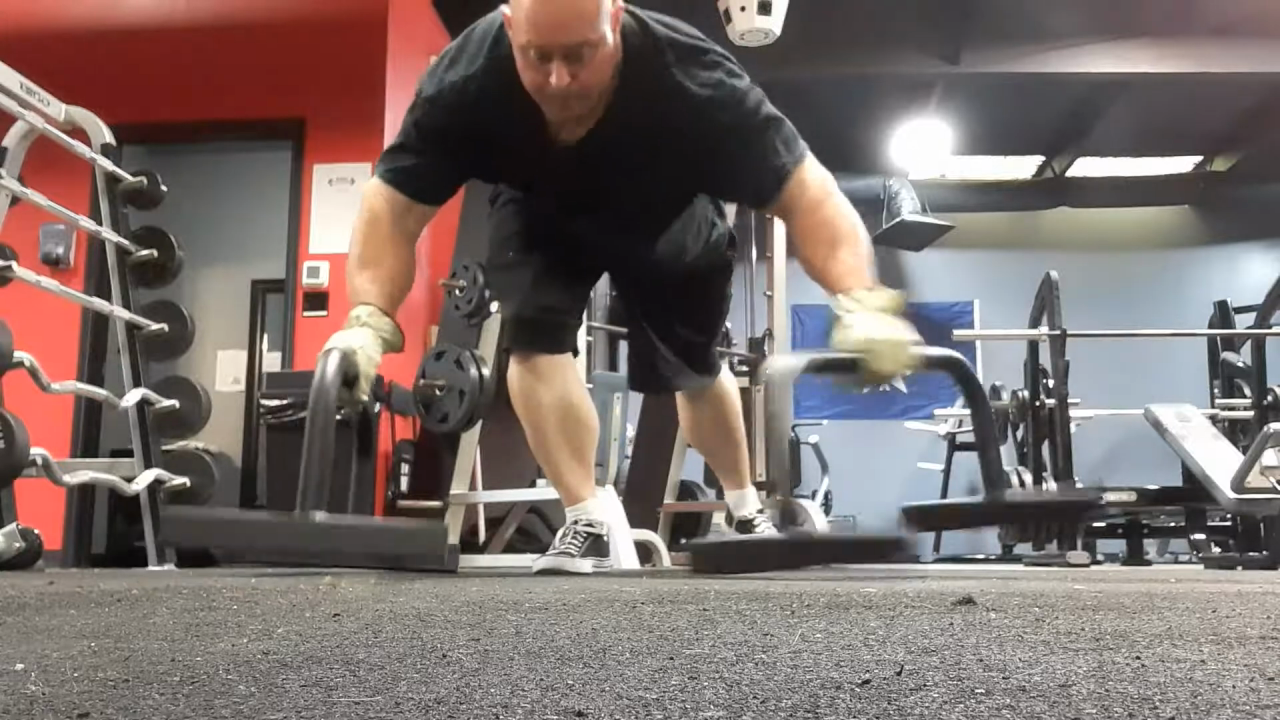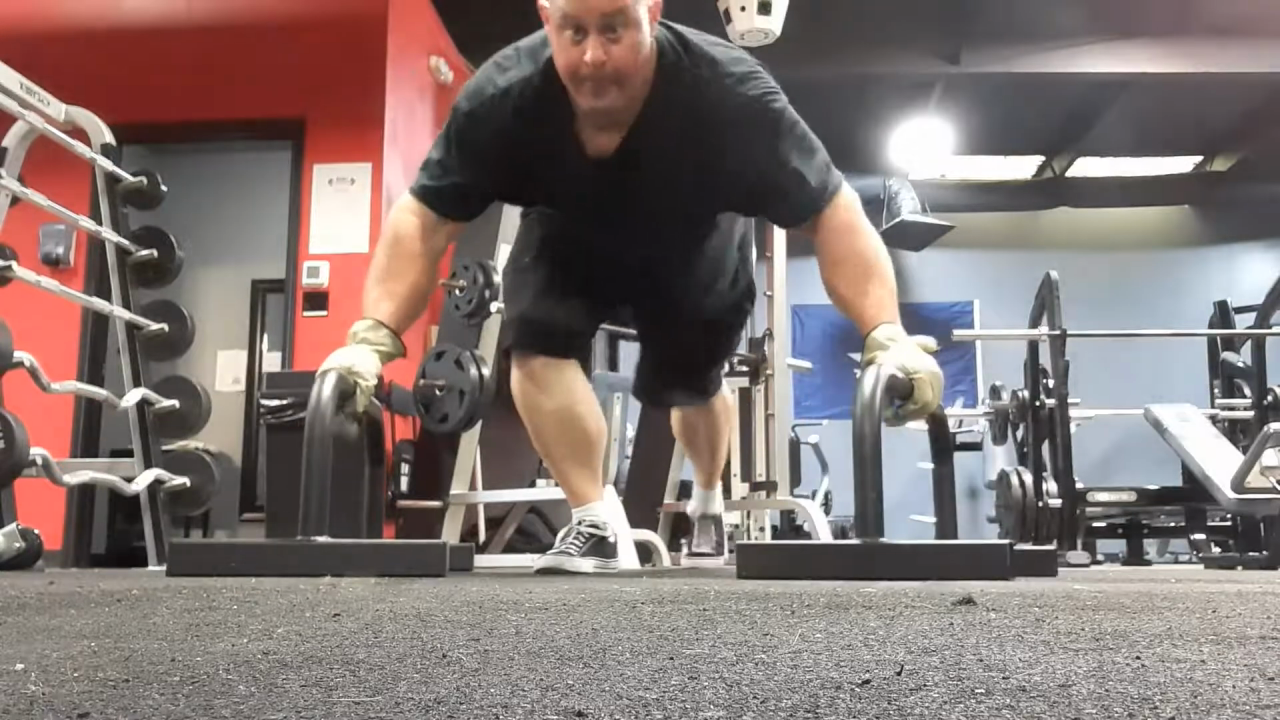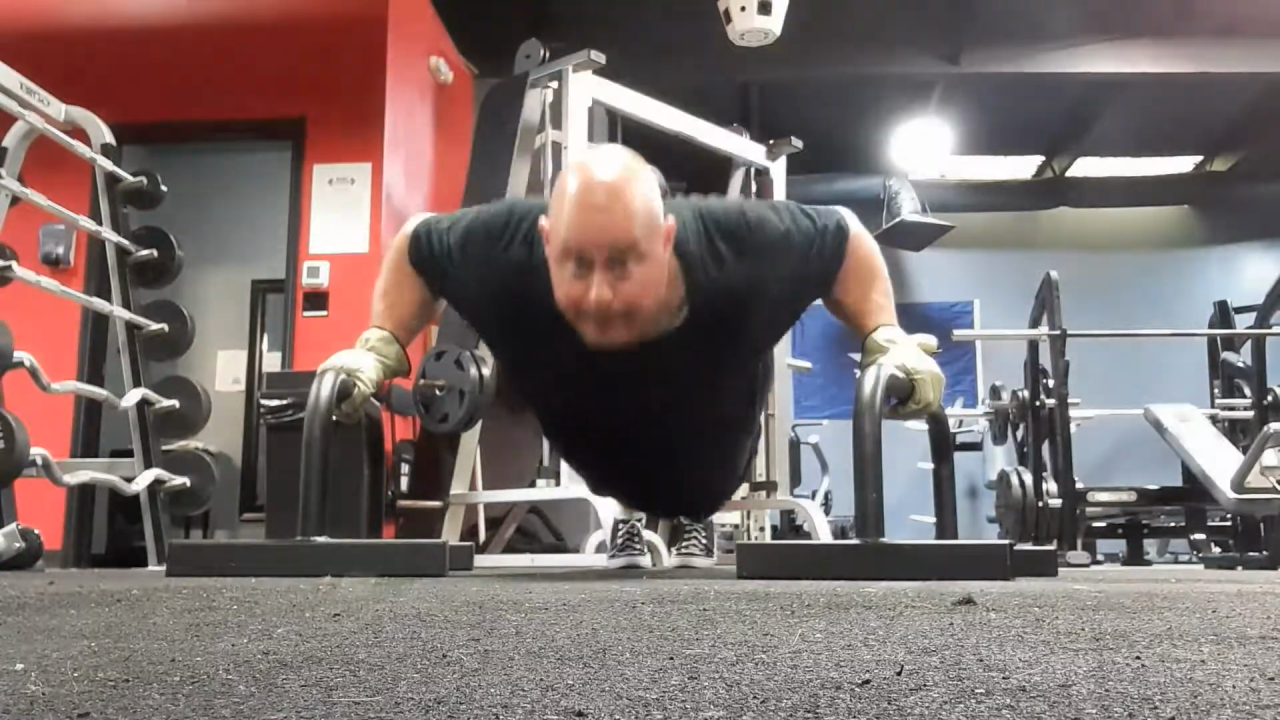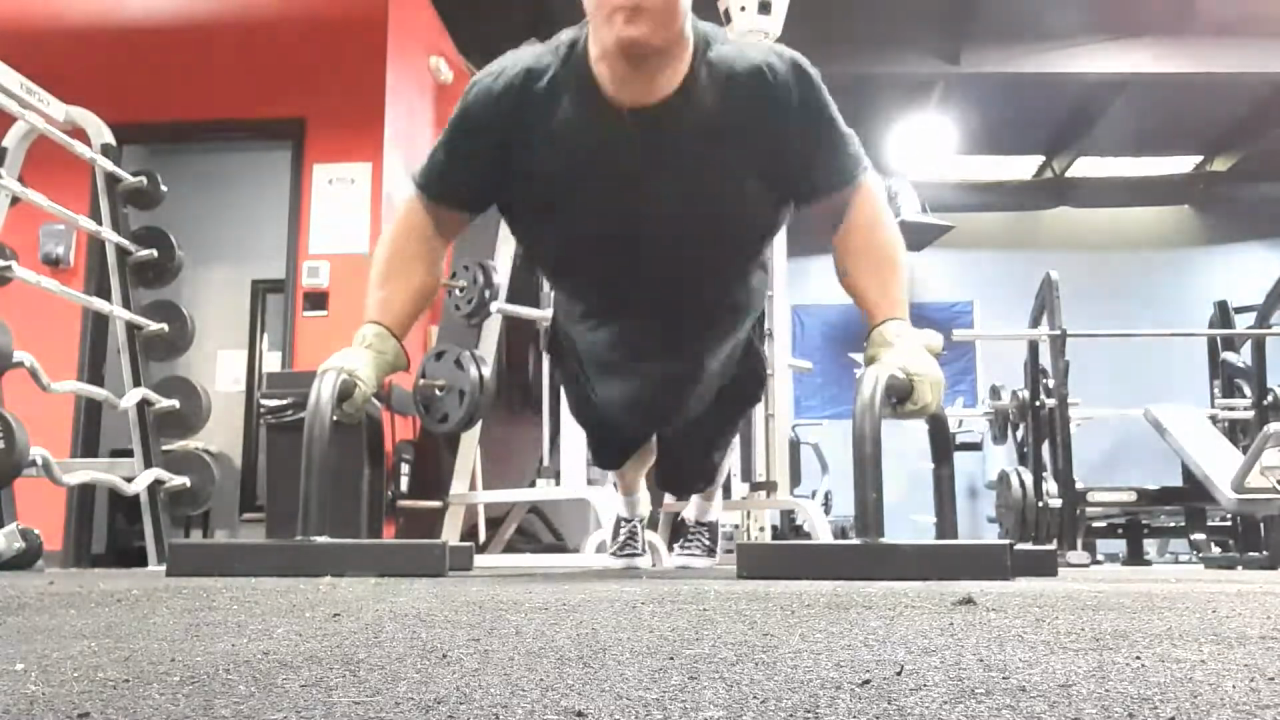
dt=1s
person 1, frame 1
left shoulder: (692, 78)
right shoulder: (466, 81)
left elbow: (804, 191)
right elbow: (393, 207)
left wrist: (864, 303)
right wrist: (369, 322)
left hip: (672, 222)
right hip: (543, 217)
left knee: (694, 367)
right knee: (534, 338)
left ankle: (747, 512)
right ankle: (587, 524)
person 1, frame 2
left shoulder: (728, 90)
right shoulder: (502, 95)
left elbow: (832, 214)
right elbow: (422, 222)
left wrist: (887, 339)
right wrist: (371, 340)
left hip: (691, 253)
right hip: (568, 241)
left knee: (694, 384)
right knee: (538, 344)
left ankle: (706, 507)
right ankle: (591, 524)
person 1, frame 3
left shoulder: (740, 251)
right shoulder: (503, 255)
left elbow: (843, 240)
right elbow: (417, 247)
left wrist: (889, 341)
right wrist: (378, 349)
right hip: (599, 447)
left ankle: (694, 521)
right ankle: (628, 520)
person 1, frame 4
left shoulder: (768, 82)
right shoulder: (514, 91)
left elbow: (852, 196)
right elbow: (431, 213)
left wrist: (893, 333)
right wrist: (376, 341)
left hip: (717, 331)
right hip: (596, 336)
left knee: (696, 460)
right knee: (617, 445)
left ankle: (701, 520)
right ankle: (631, 515)
